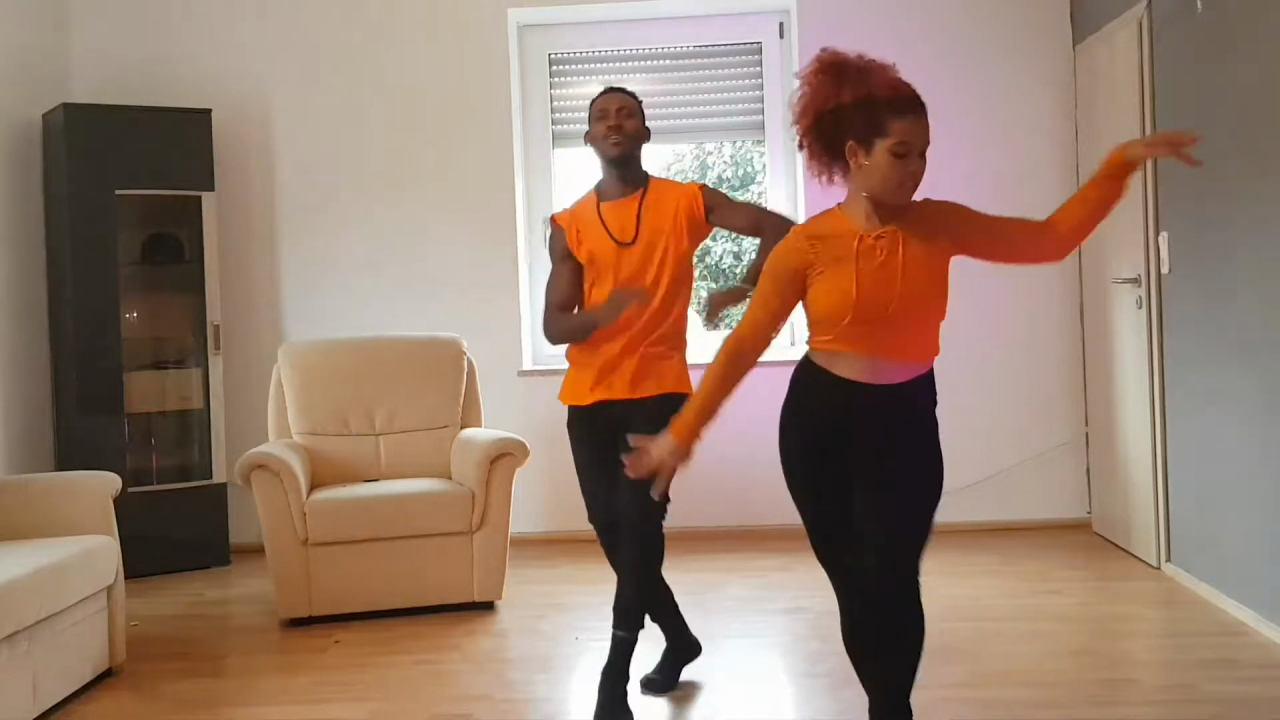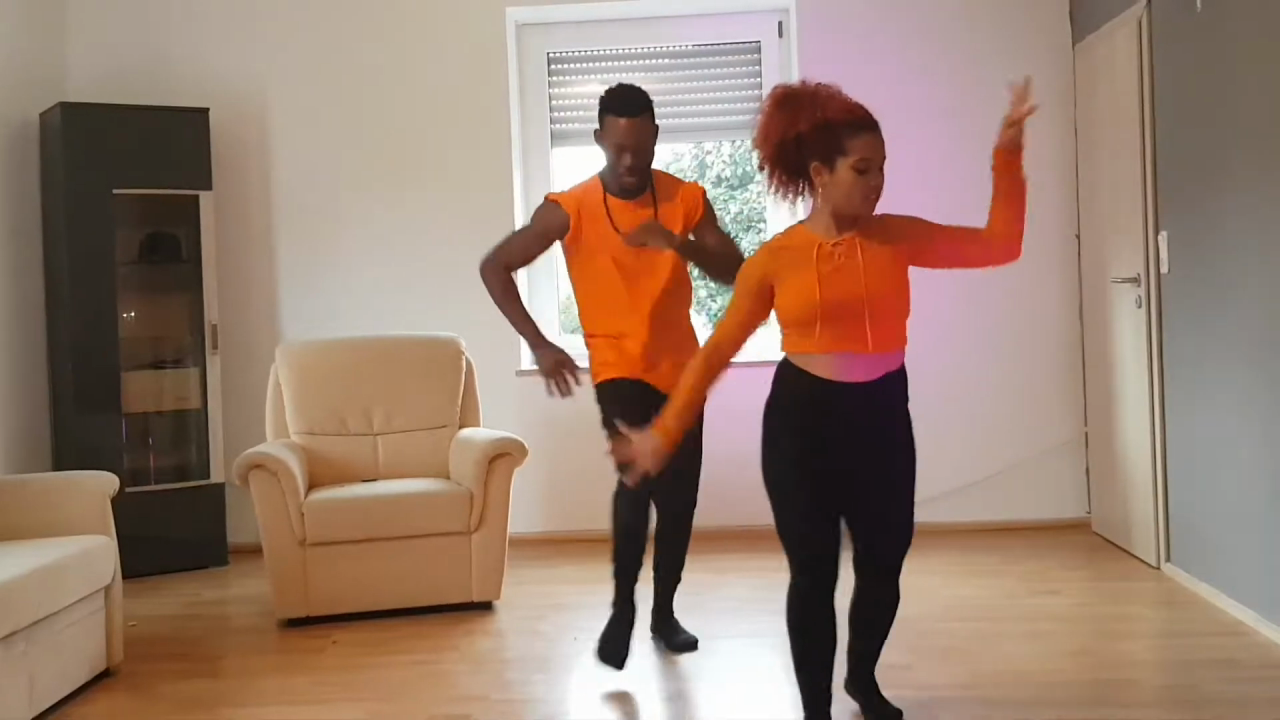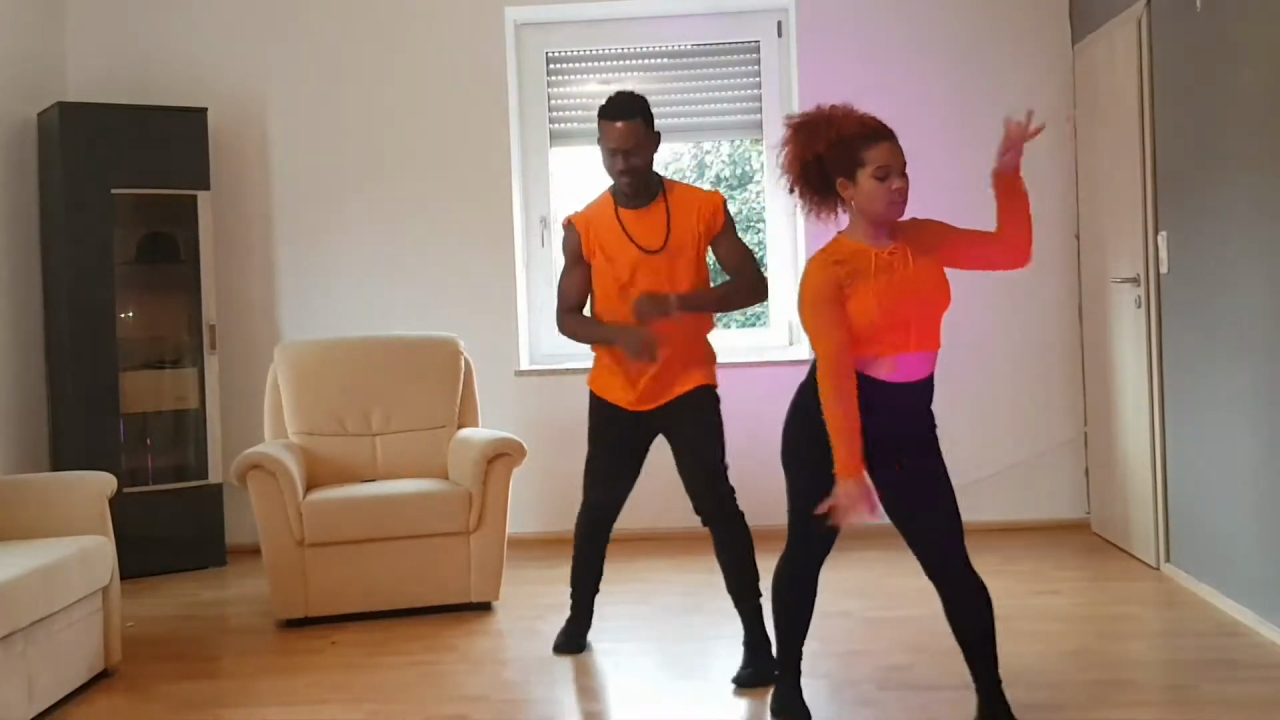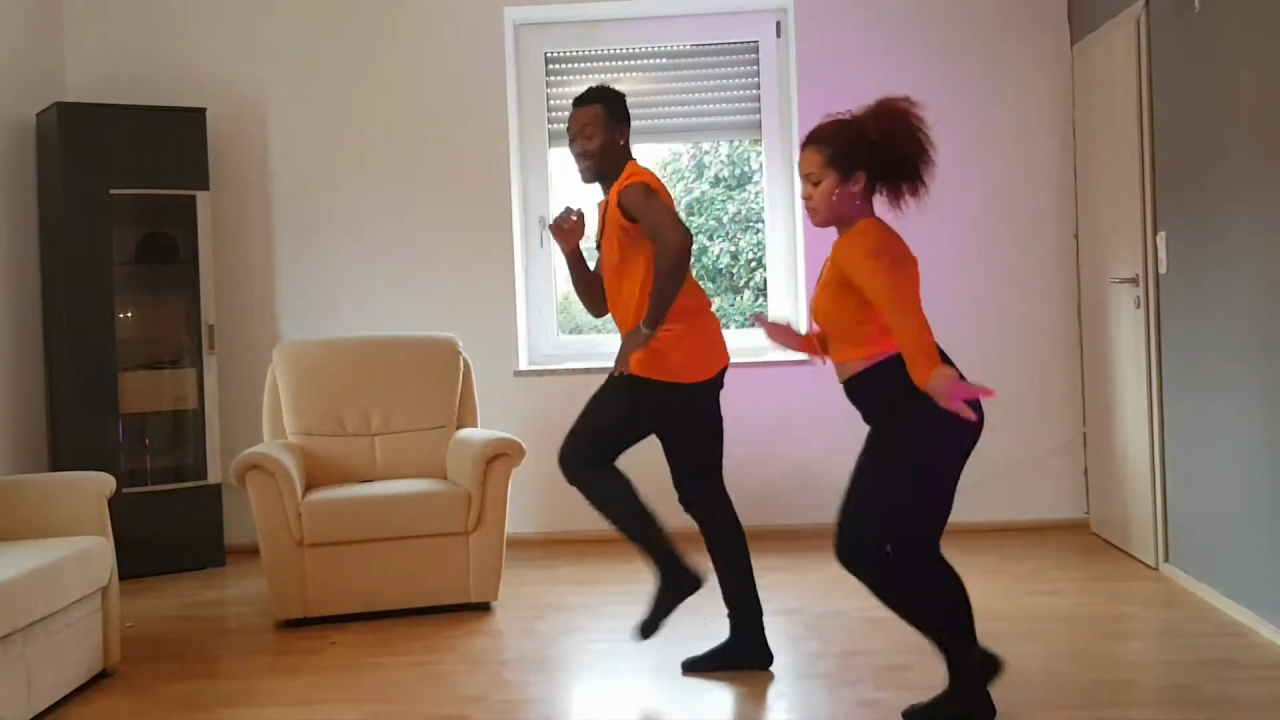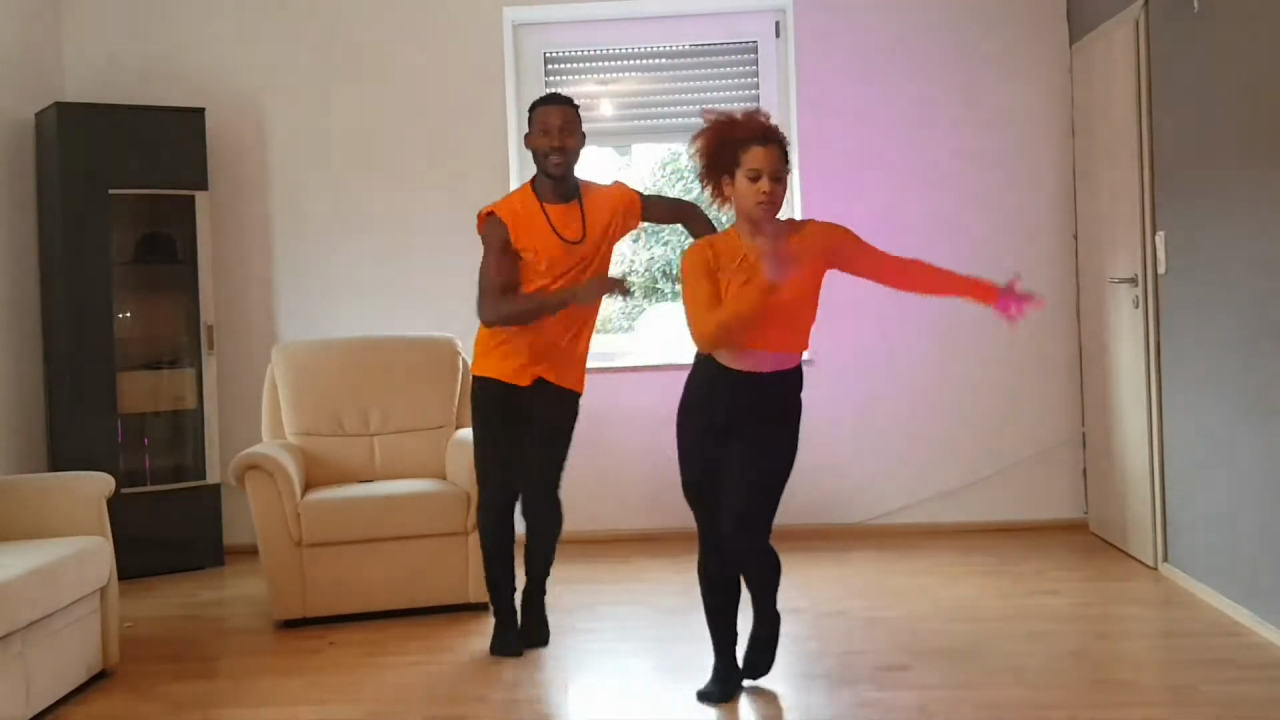
dt=0.7s
person 1, frame 1
left shoulder: (935, 224)
right shoulder: (805, 244)
left elbow: (1048, 243)
right elbow: (743, 344)
left wrist: (1123, 162)
right wrist: (682, 436)
left hip: (903, 419)
right hip: (821, 421)
left knee: (885, 575)
right knee: (858, 588)
person 1, frame 2
left shoulder: (900, 237)
right shoulder: (778, 257)
left elbow: (1002, 247)
right elbow: (718, 348)
left wrist: (1007, 156)
right wrist: (662, 432)
left hip: (885, 420)
right hip: (806, 423)
left knee: (882, 574)
right knee: (814, 577)
person 1, frame 3
left shoulder: (926, 237)
right shoulder: (825, 271)
left elbow: (1012, 253)
right elbow: (835, 375)
left wrist: (1007, 176)
right wrist: (852, 471)
left hip: (908, 420)
right hip: (840, 419)
left knee: (949, 563)
right knee: (804, 555)
person 1, frame 4
left shoulder: (864, 245)
right shoulder: (870, 243)
left elbow: (905, 312)
left wrist: (930, 373)
right wrist: (801, 339)
left hip: (917, 412)
right hip: (916, 409)
left knee: (859, 548)
right knee: (912, 552)
left ankle: (968, 662)
person 1, frame 5
left shoulder: (815, 240)
right shoulder: (703, 256)
left elbow: (896, 271)
right elbow: (707, 335)
left wrist: (990, 293)
right wrist: (761, 284)
left hip: (771, 408)
right hip: (709, 405)
left knee: (745, 533)
right knee: (715, 541)
left ankle: (765, 619)
right ankle: (724, 663)
person 2, frame 1
left shoulder: (693, 200)
right shoulder: (567, 226)
left elbow: (781, 230)
right elbow: (556, 328)
left wrist: (740, 291)
right wrist: (604, 311)
left hip: (656, 389)
right hip: (592, 397)
left knee: (632, 513)
right knee: (614, 531)
left ankle: (615, 665)
right ankle: (677, 637)
person 2, frame 2
left shoulder: (689, 199)
right shoulder: (568, 207)
left elbow: (731, 272)
right elbow: (494, 268)
left wrist: (676, 243)
right wrist: (539, 343)
left hip: (683, 369)
right hip: (622, 370)
left knee: (680, 497)
right knee: (638, 482)
left ankle: (662, 614)
right ankle: (623, 608)
person 2, frame 3
left shoulder: (704, 208)
right shoulder: (583, 226)
left elbow: (755, 286)
right elbow: (567, 318)
left wrist: (681, 302)
right wrist: (615, 334)
left hip: (688, 384)
right hip: (618, 392)
left knee: (715, 505)
right knee: (597, 510)
left ankle: (757, 638)
right ankle: (580, 612)
person 2, frame 4
left shoulder: (634, 190)
right shoulder: (616, 204)
left elbow: (678, 239)
right elbow: (600, 303)
left wrist: (645, 328)
right wrist: (572, 251)
left hip: (665, 362)
right hip: (691, 363)
left knee: (580, 458)
right knee: (703, 495)
left ankle: (671, 571)
right ankle: (748, 638)
person 2, frame 5
left shoulder: (614, 201)
right shoulder: (502, 219)
left elbow: (682, 213)
right elbow: (492, 310)
left wrist: (707, 227)
right wrist: (575, 291)
left hip: (562, 374)
right hip: (499, 372)
left knee: (536, 488)
right knee: (496, 491)
left ankle: (534, 601)
right ankle: (503, 613)
